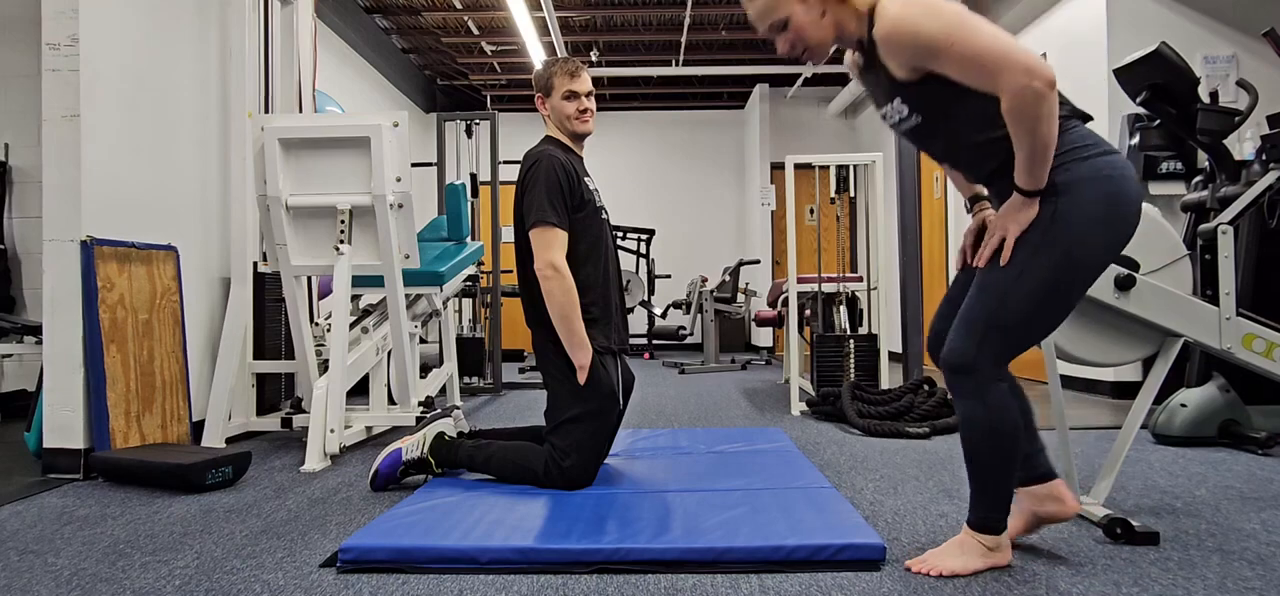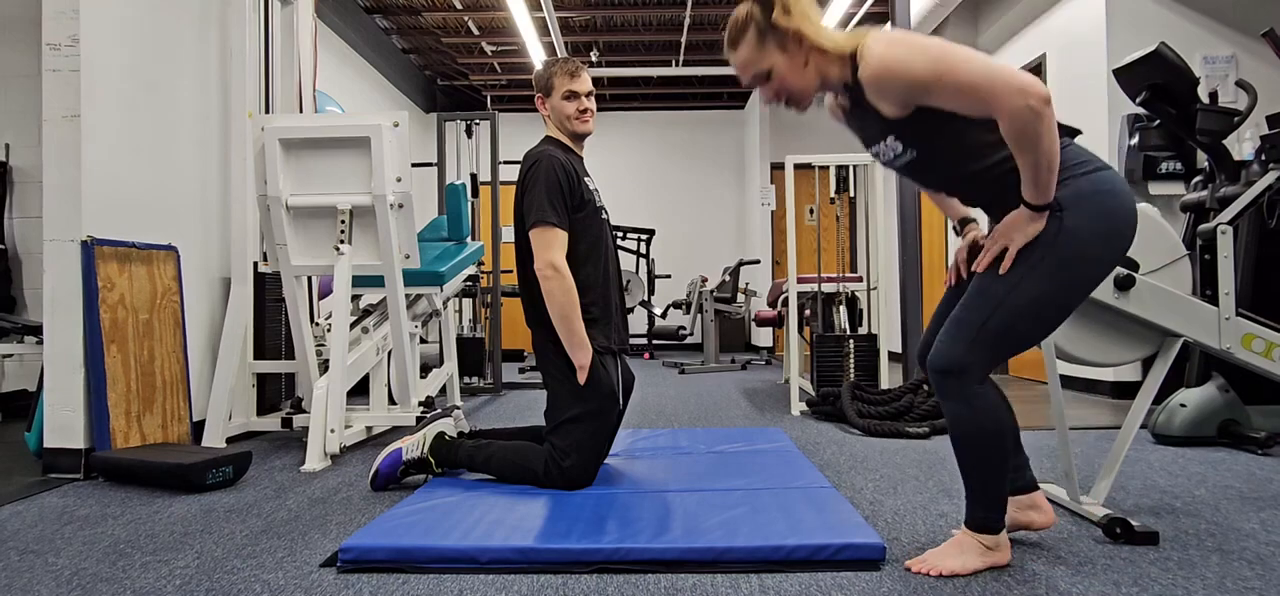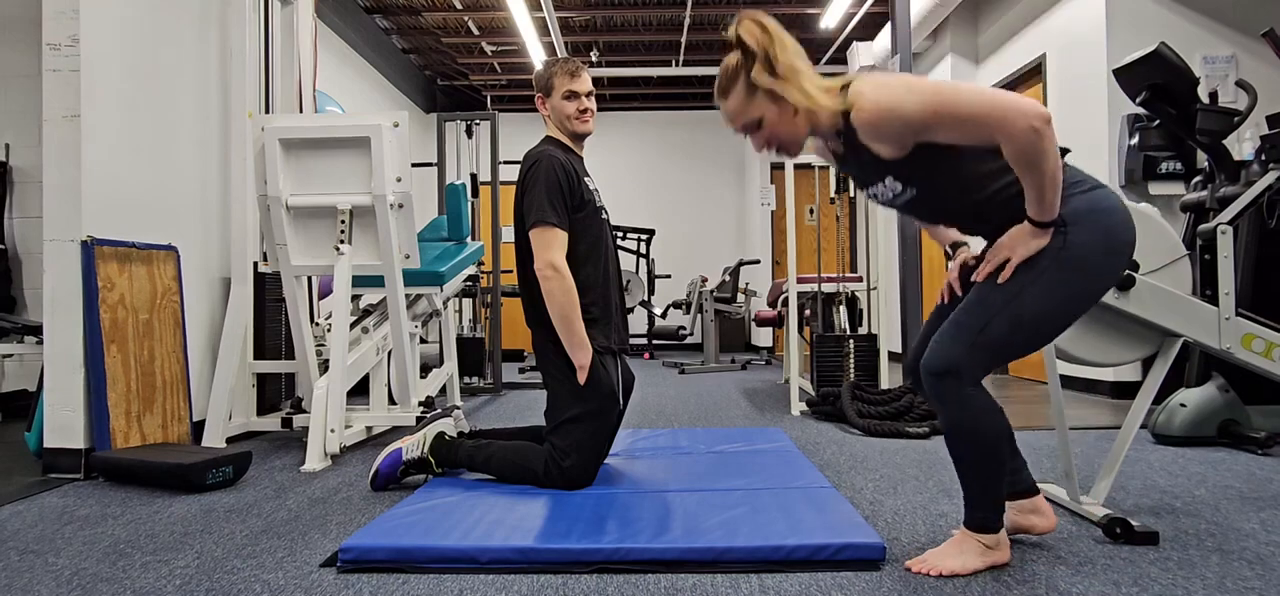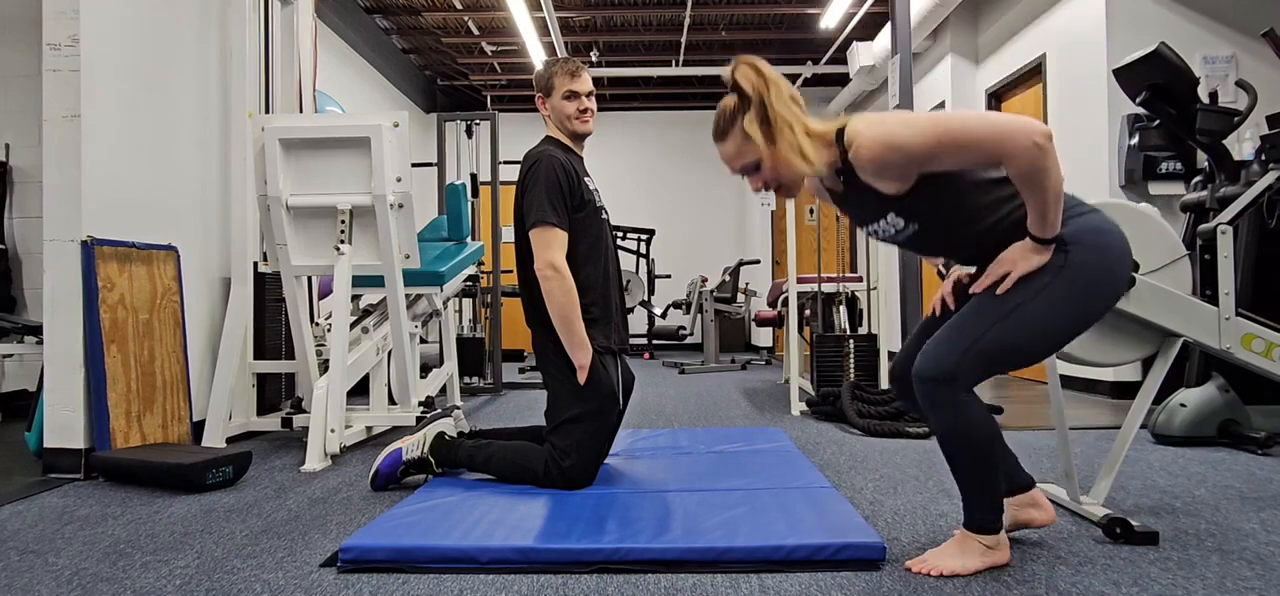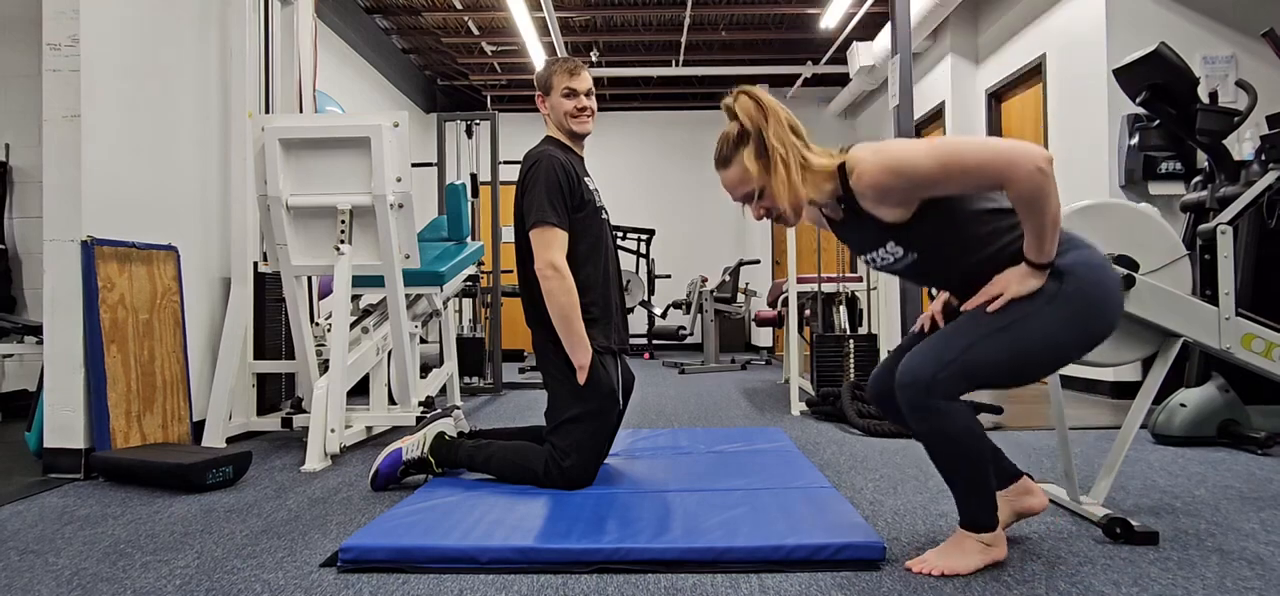
dt=0.1s
person 1, frame 1
right shoulder: (858, 55)
left elbow: (1029, 76)
left wrist: (1027, 195)
right wrist: (977, 203)
left hip: (1082, 190)
right hip: (1038, 198)
left knee: (969, 358)
right knee: (950, 347)
left ankle: (987, 534)
right ankle: (1039, 487)
person 1, frame 2
left shoulder: (883, 62)
right shoulder: (842, 98)
left elbow: (1028, 97)
left wrist: (1034, 208)
right wrist: (965, 224)
left hip: (1079, 202)
right hip: (1027, 207)
left knee: (957, 361)
right knee: (940, 356)
left ankle: (987, 534)
right ankle: (1021, 498)
person 1, frame 3
left shoulder: (871, 107)
right shoulder: (826, 138)
left elbow: (1026, 120)
left wrist: (1040, 227)
right wrist: (958, 247)
left hip: (1079, 226)
right hip: (1011, 238)
left knee: (947, 366)
right knee: (928, 368)
left ankle: (987, 533)
right ankle: (1020, 499)
person 1, frame 4
left shoulder: (871, 142)
right shoulder: (823, 178)
left elbow: (1029, 137)
left wrist: (1041, 241)
right wrist: (953, 271)
left hip: (1076, 248)
right hip: (1006, 260)
left knee: (940, 374)
right knee: (910, 376)
left ankle: (985, 535)
right ankle: (1020, 496)
person 1, frame 5
left shoulder: (873, 172)
right shoulder: (819, 210)
left elbow: (1029, 163)
left wrist: (1036, 266)
right wrist: (944, 293)
left hip: (1072, 284)
left knee: (923, 383)
right knee: (886, 389)
left ankle: (981, 531)
right ankle: (1010, 488)
person 2, frame 1
left shoulder: (571, 165)
right shoulder: (549, 165)
right elbow: (550, 267)
right wrist: (583, 356)
left hip: (598, 345)
right hip: (581, 349)
left knee: (582, 451)
right knee: (571, 469)
left ankle: (454, 436)
right ankle: (436, 448)
person 2, frame 2
left shoulder: (571, 165)
right shoulder: (550, 165)
right elbow: (550, 266)
right wrist: (583, 356)
left hip: (596, 344)
right hip: (580, 349)
left knee: (582, 450)
right knee: (571, 469)
left ankle: (456, 435)
right ankle: (436, 447)
person 2, frame 3
left shoulder: (572, 165)
right shoulder: (549, 165)
right elbow: (550, 266)
right wrist: (583, 355)
left hip: (598, 344)
right hip: (580, 348)
left knee: (581, 450)
right knee: (571, 468)
left ankle: (455, 435)
right ankle: (437, 448)
person 2, frame 4
left shoulder: (572, 165)
right shoulder: (549, 165)
right elbow: (550, 266)
right wrist: (583, 355)
left hip: (597, 345)
right hip: (579, 349)
left knee: (581, 450)
right knee: (571, 468)
left ankle: (456, 435)
right ankle: (438, 449)
person 2, frame 5
left shoulder: (573, 166)
right shoulder: (549, 165)
right elbow: (551, 266)
right wrist: (583, 357)
left hip: (599, 344)
right hip: (582, 349)
left knee: (580, 450)
right knee: (571, 469)
left ankle: (456, 434)
right ankle: (438, 447)
